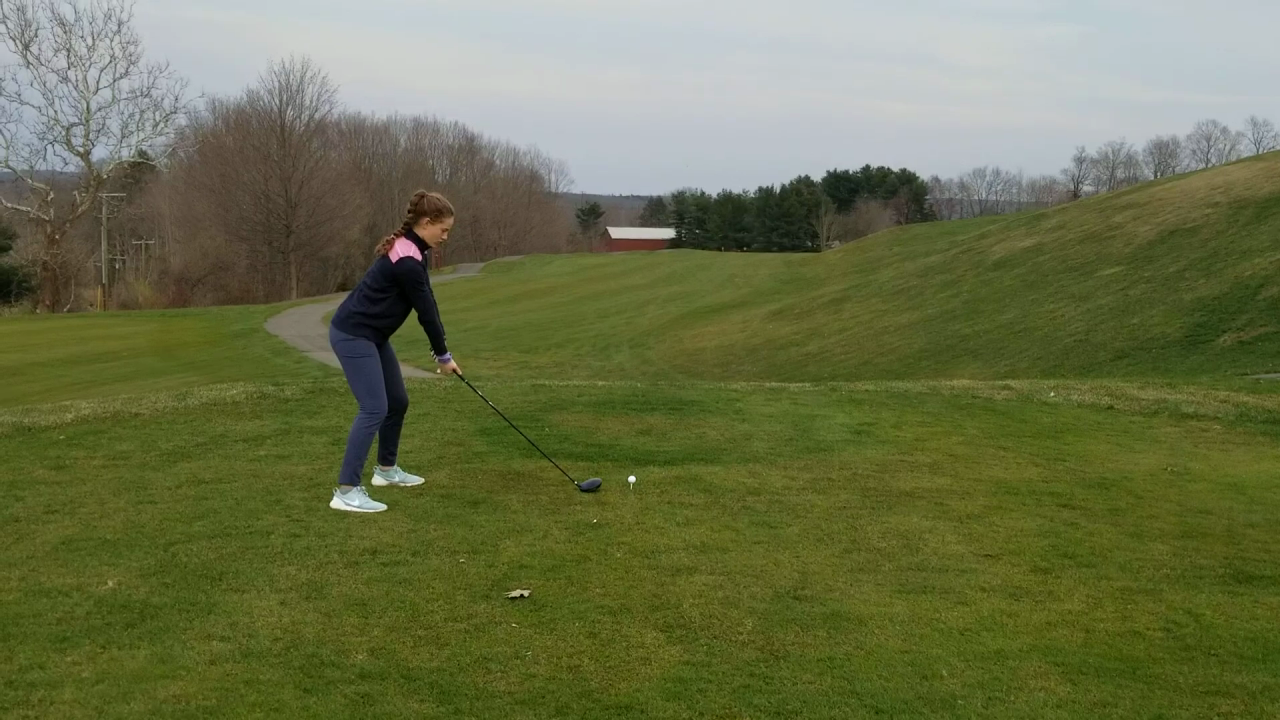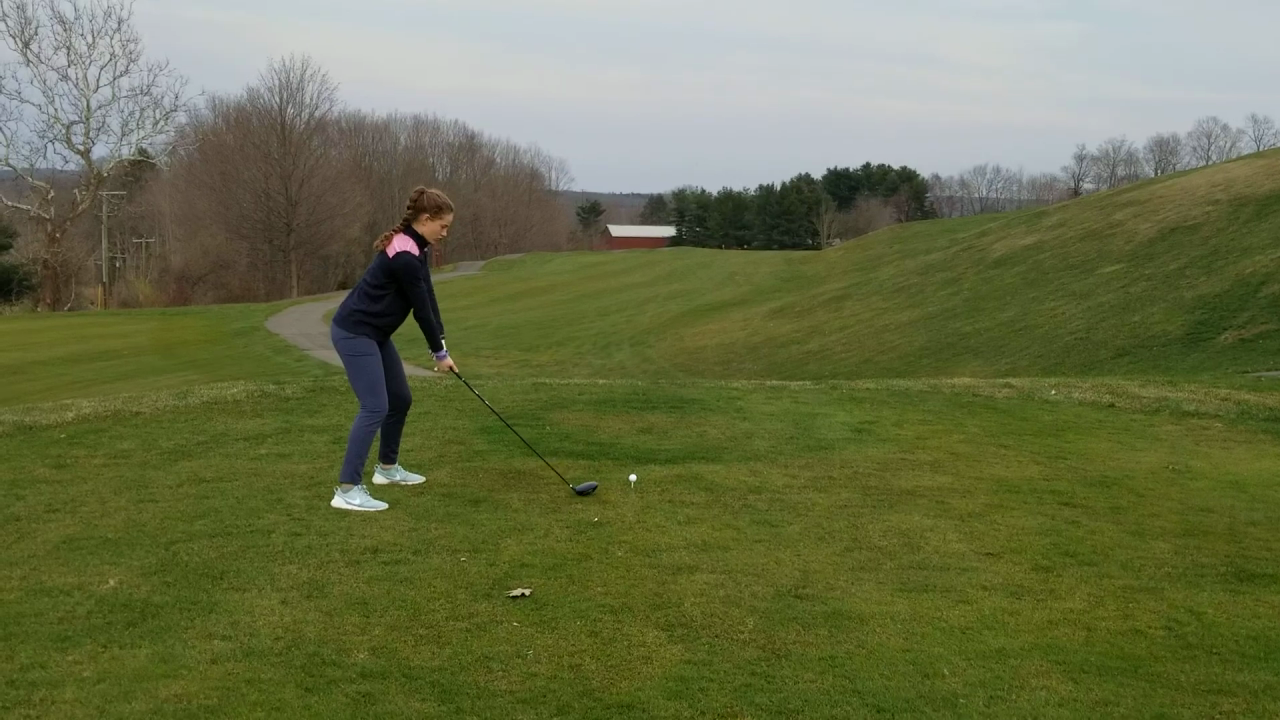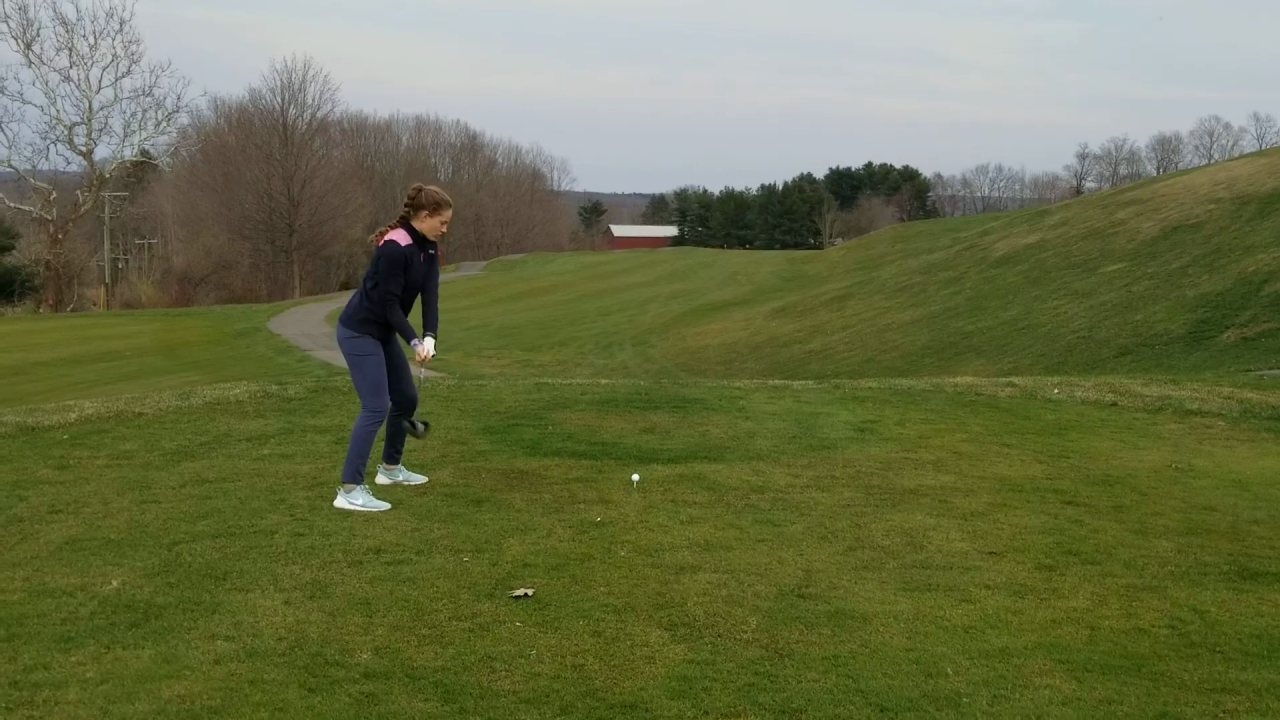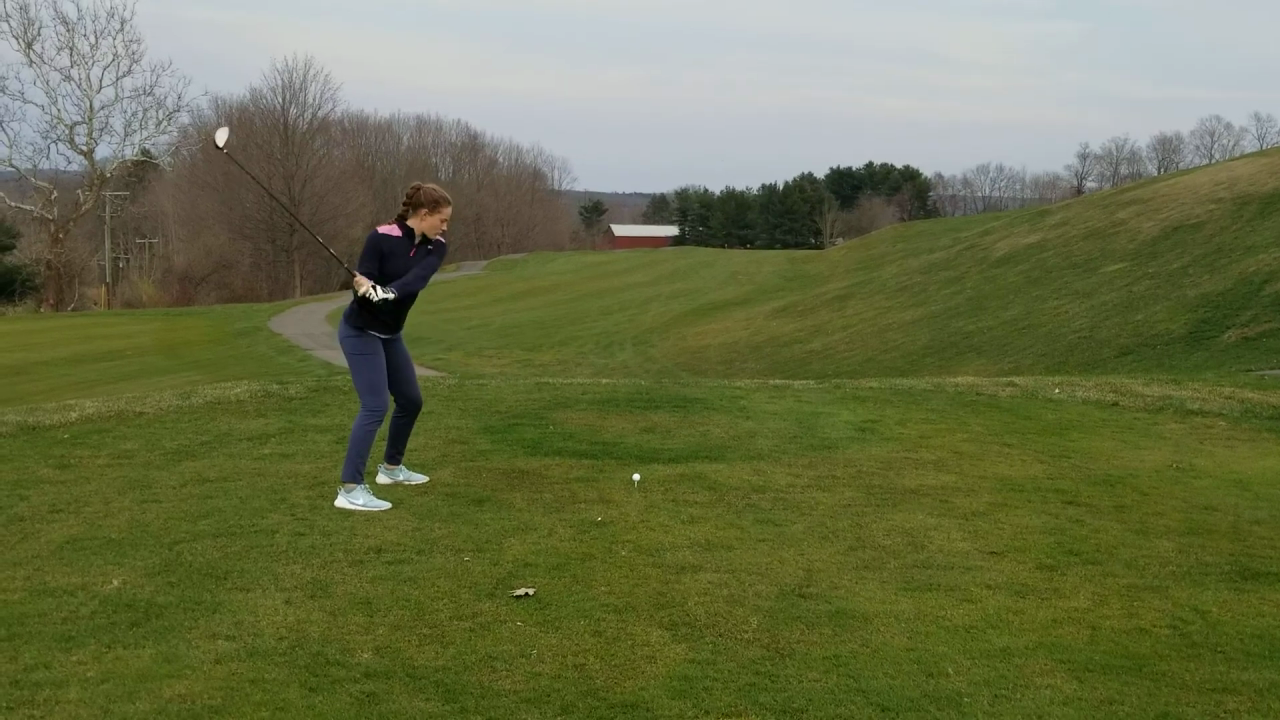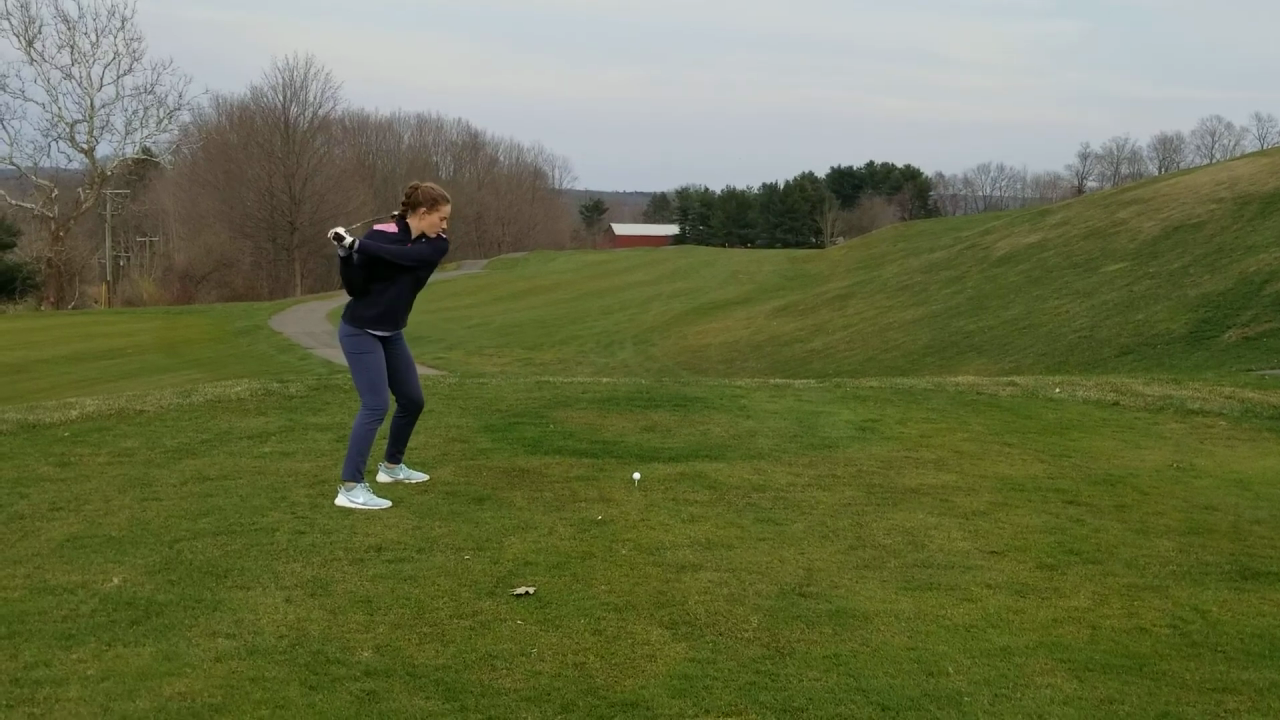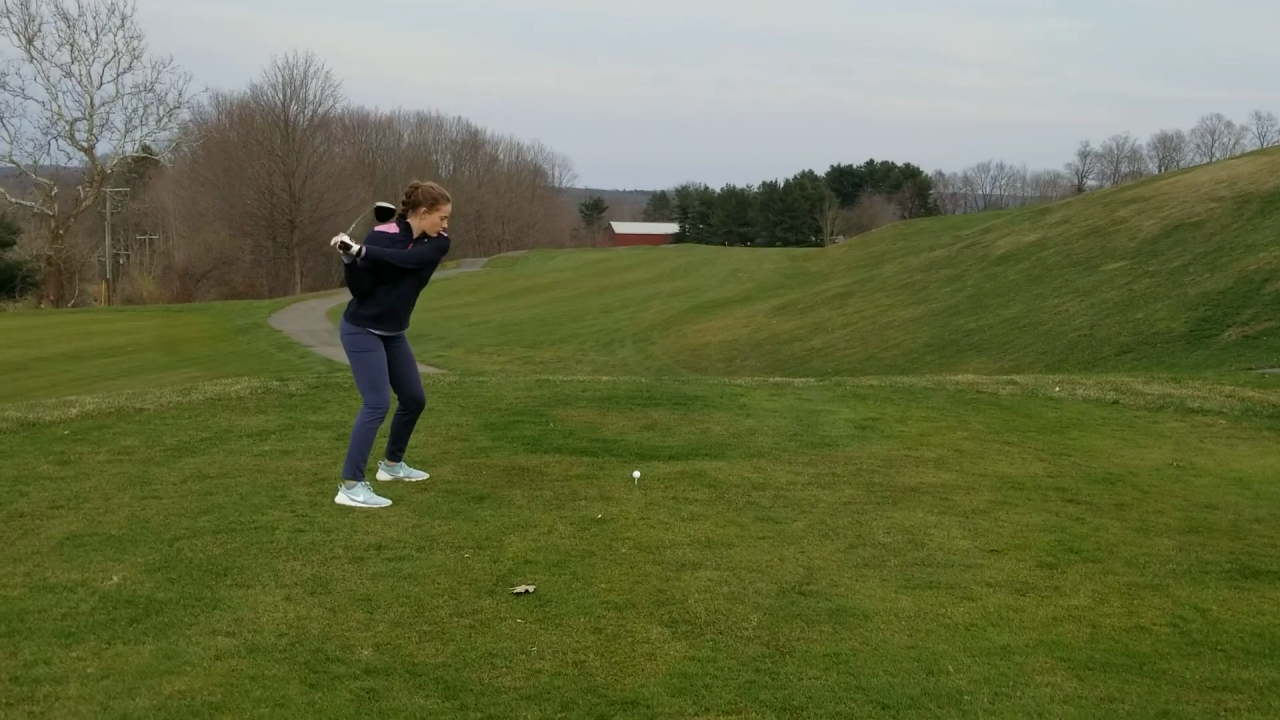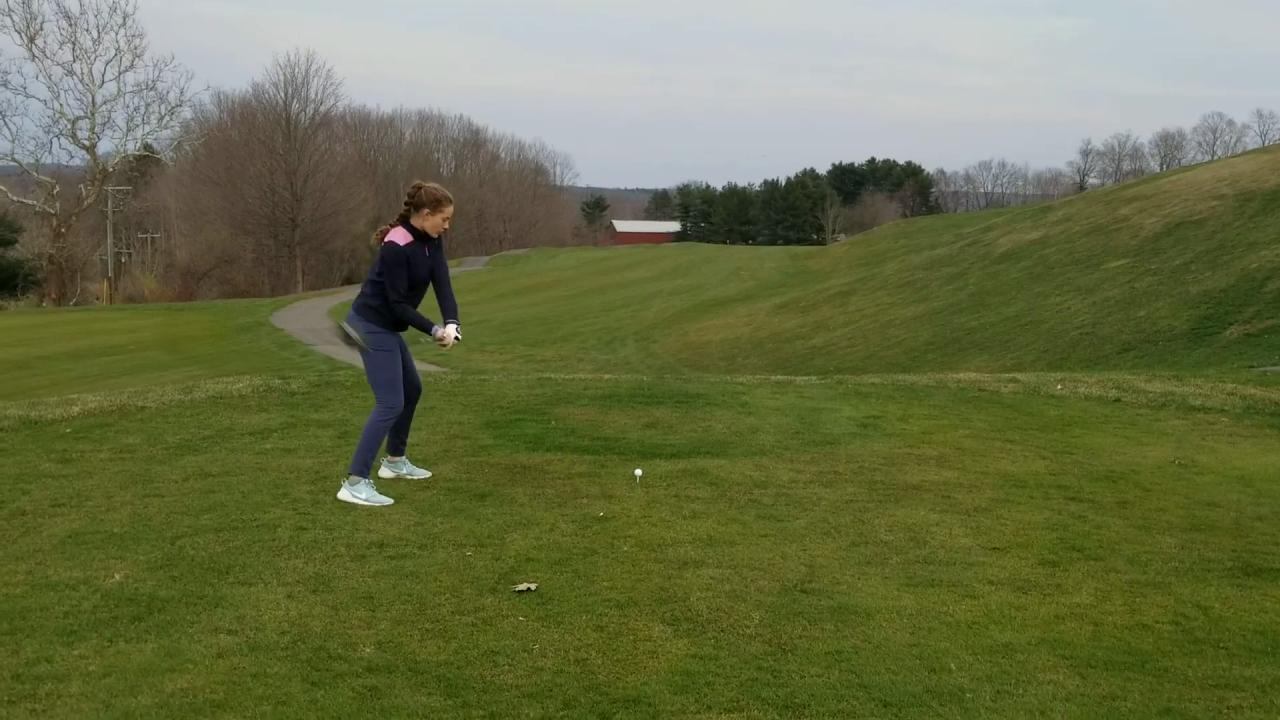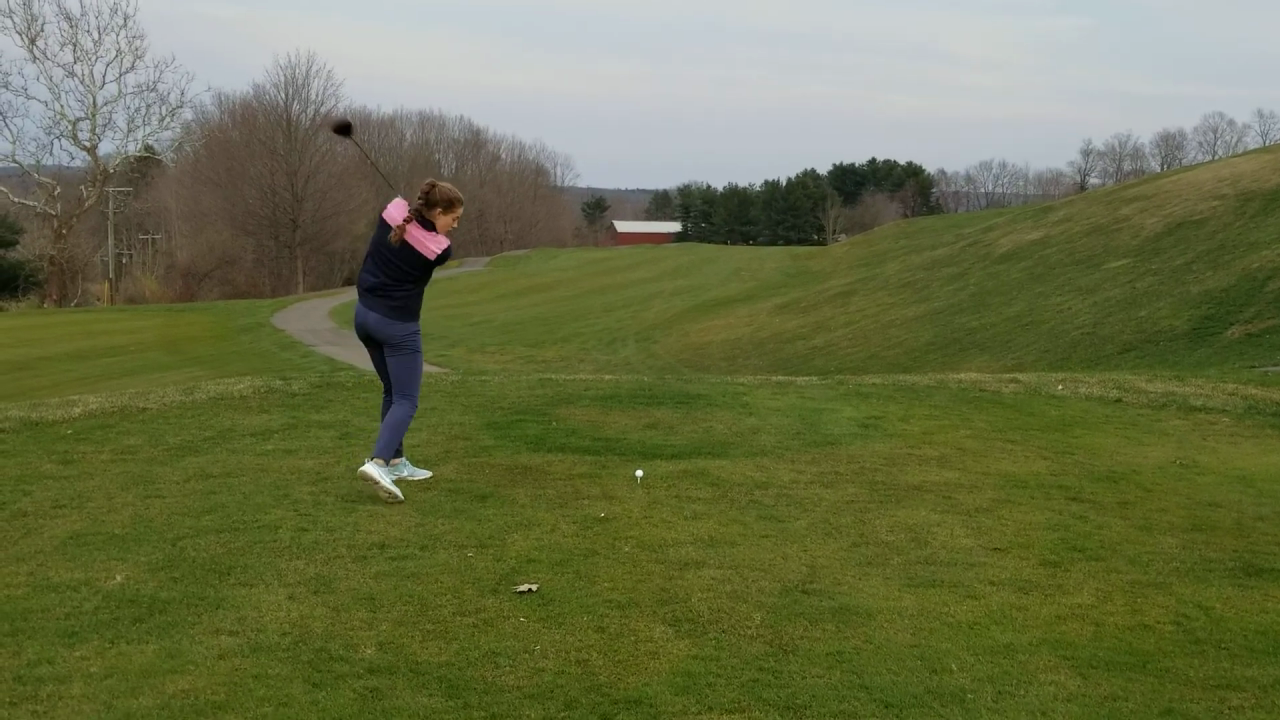
dt=0.2s
person 1, frame 1
left shoulder: (415, 249)
right shoulder: (406, 261)
left elbow: (428, 302)
right elbow: (425, 311)
left wrist: (441, 347)
right wrist: (443, 355)
left hip: (372, 334)
right hip: (353, 335)
left knee: (397, 402)
right knee: (373, 409)
left ankle: (386, 469)
right ankle: (346, 491)
person 1, frame 2
left shoulder: (417, 247)
right shoulder: (404, 257)
left elbow: (428, 298)
right elbow: (420, 308)
left wrist: (441, 343)
right wrist: (439, 352)
left hip: (374, 332)
right hip: (355, 333)
left knee: (400, 399)
right knee: (374, 408)
left ankle: (387, 467)
right ankle: (347, 490)
person 1, frame 3
left shoulder: (427, 248)
right shoulder: (395, 247)
left elbow: (430, 295)
right elbow: (387, 303)
left wrist: (429, 337)
right wrist: (414, 341)
left hip: (382, 334)
right hip: (359, 332)
left knee: (406, 399)
right knee: (375, 407)
left ankle: (390, 467)
right ankle: (349, 490)
person 1, frame 4
left shoulder: (436, 248)
right shoulder: (382, 238)
left elbow: (416, 281)
right elbow: (361, 292)
left wrist: (384, 292)
right wrist: (364, 287)
left hip: (388, 333)
right hip: (360, 331)
left knee: (411, 400)
right knee: (375, 407)
left ankle: (391, 467)
right ankle: (350, 490)
person 1, frame 5
left shoulder: (437, 245)
right shoulder: (378, 235)
left elbow: (401, 256)
right elbow: (354, 288)
left wrist: (354, 245)
right wrist: (345, 250)
left hip: (391, 334)
right hip: (360, 331)
left knee: (412, 401)
right knee: (376, 406)
left ankle: (392, 466)
right ankle: (350, 488)
person 1, frame 6
left shoulder: (438, 244)
right shoulder: (379, 237)
left elbow: (405, 259)
right elbow: (360, 291)
left wrist: (358, 250)
right wrist: (349, 257)
left hip: (393, 333)
right hip: (362, 329)
left knee: (414, 399)
right knee: (377, 404)
left ankle: (392, 464)
right ankle: (350, 486)
person 1, frame 7
left shoulder: (432, 240)
right shoulder: (396, 247)
left elbow: (441, 282)
right elbow: (399, 305)
left wrist: (450, 322)
right wrist: (433, 330)
left hip: (387, 328)
right hip: (373, 327)
left knee: (411, 390)
right knee: (390, 403)
left ankle: (394, 460)
right ankle: (355, 482)
person 1, frame 8
left shoulder: (394, 211)
right shoulder: (439, 248)
left hip: (366, 315)
right hip: (398, 325)
left knee: (394, 390)
right knee: (406, 400)
left ankle: (394, 462)
right ankle: (377, 462)
